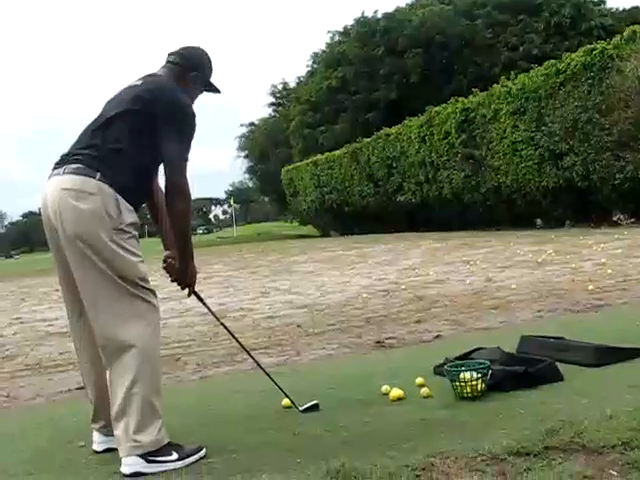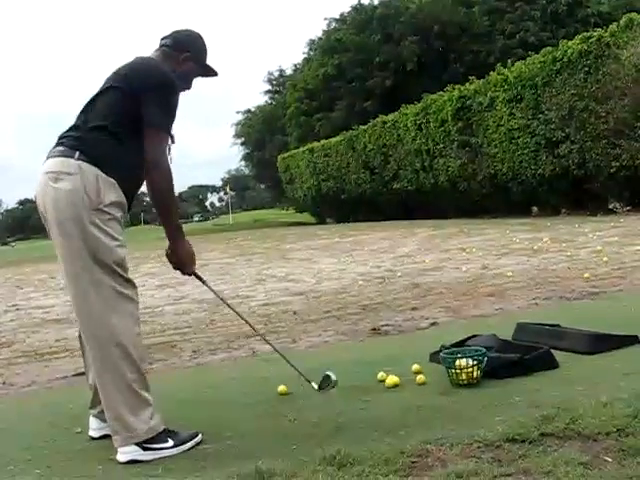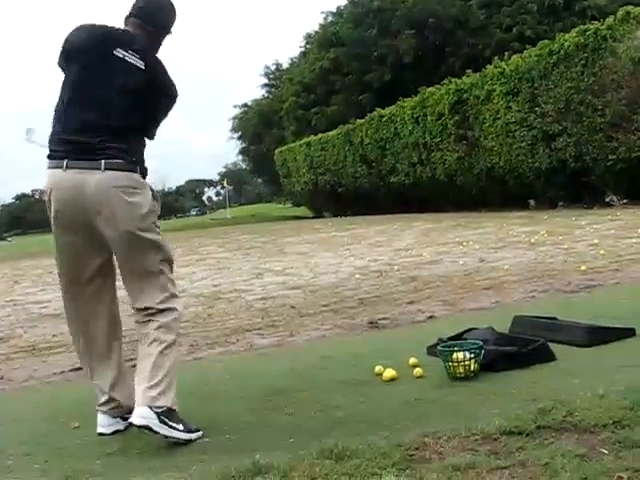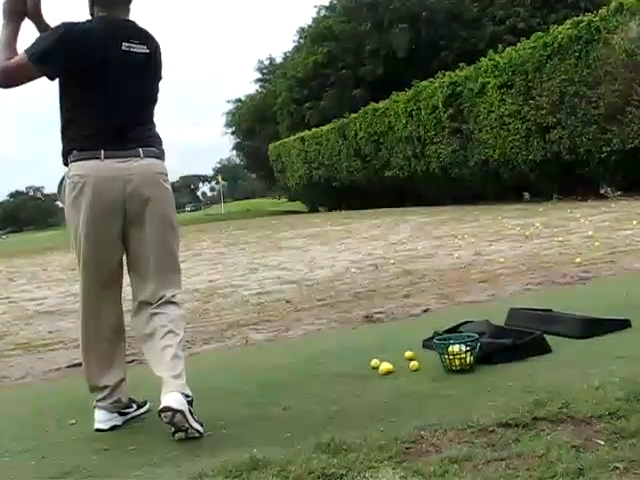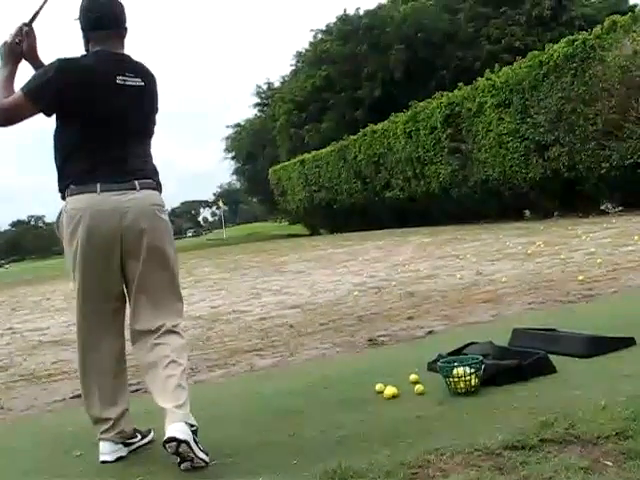
dt=1s
person 1, frame 1
left shoulder: (138, 93)
right shoulder: (175, 104)
left elbow: (148, 181)
right elbow: (176, 190)
left wrist: (169, 248)
right wrist: (185, 258)
left hip: (60, 193)
right hip: (91, 199)
left knee: (94, 321)
right knee: (133, 318)
left ankle: (109, 426)
person 1, frame 2
left shoulder: (138, 78)
right shoulder: (158, 80)
left elbow: (146, 166)
right elbow: (156, 164)
left wrist: (169, 236)
right wrist: (177, 239)
left hip: (65, 182)
right hip: (81, 183)
left knee: (96, 306)
right knee: (111, 305)
left ankle: (107, 411)
right ankle: (137, 434)
person 1, frame 3
left shoulder: (84, 38)
right shoulder: (160, 82)
left hip: (61, 178)
right hip: (116, 182)
left knee: (88, 302)
right knee: (157, 297)
left ankle: (113, 405)
right ankle: (155, 404)
person 1, frame 4
left shoulder: (73, 36)
right shoulder: (149, 45)
left hip: (91, 174)
right hip: (146, 170)
left knee: (98, 294)
right knee: (158, 289)
left ankle: (110, 400)
right ankle: (174, 390)
person 1, frame 5
left shoulder: (69, 73)
right shoulder: (144, 79)
left hip: (87, 207)
right hip: (143, 201)
left knee: (98, 326)
right knee: (159, 318)
left ankle: (113, 432)
right ankle: (178, 421)
